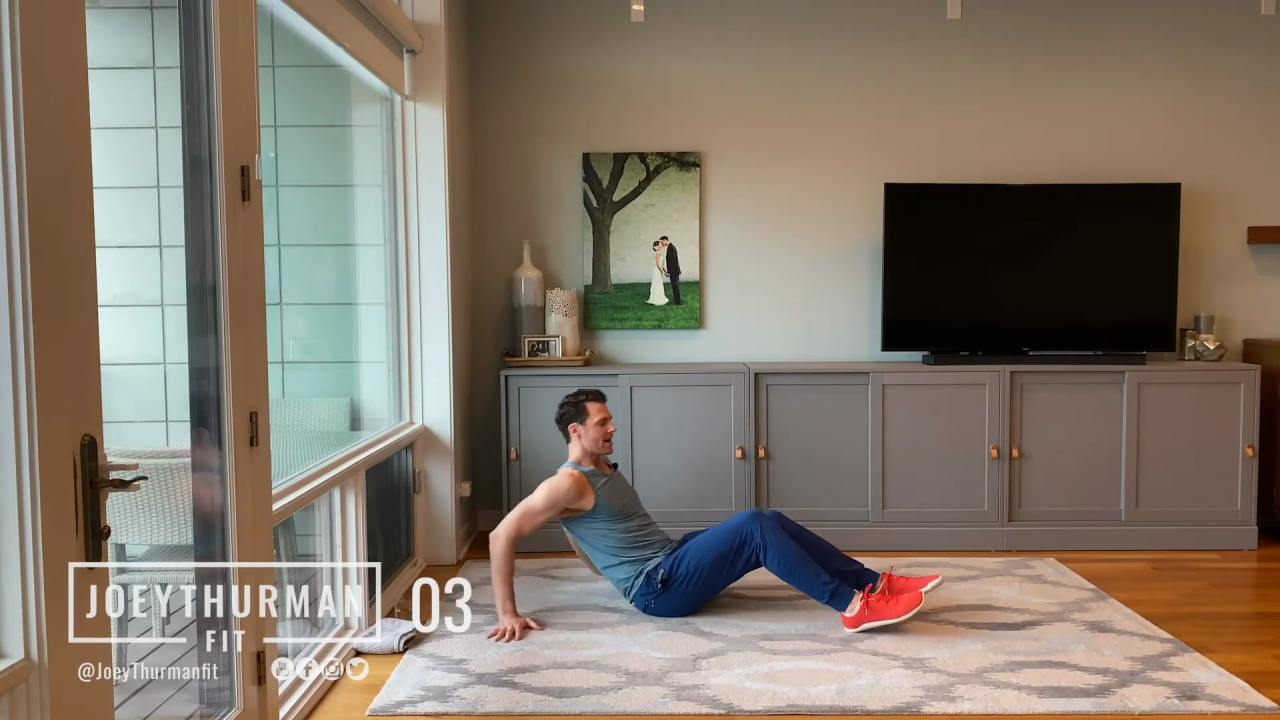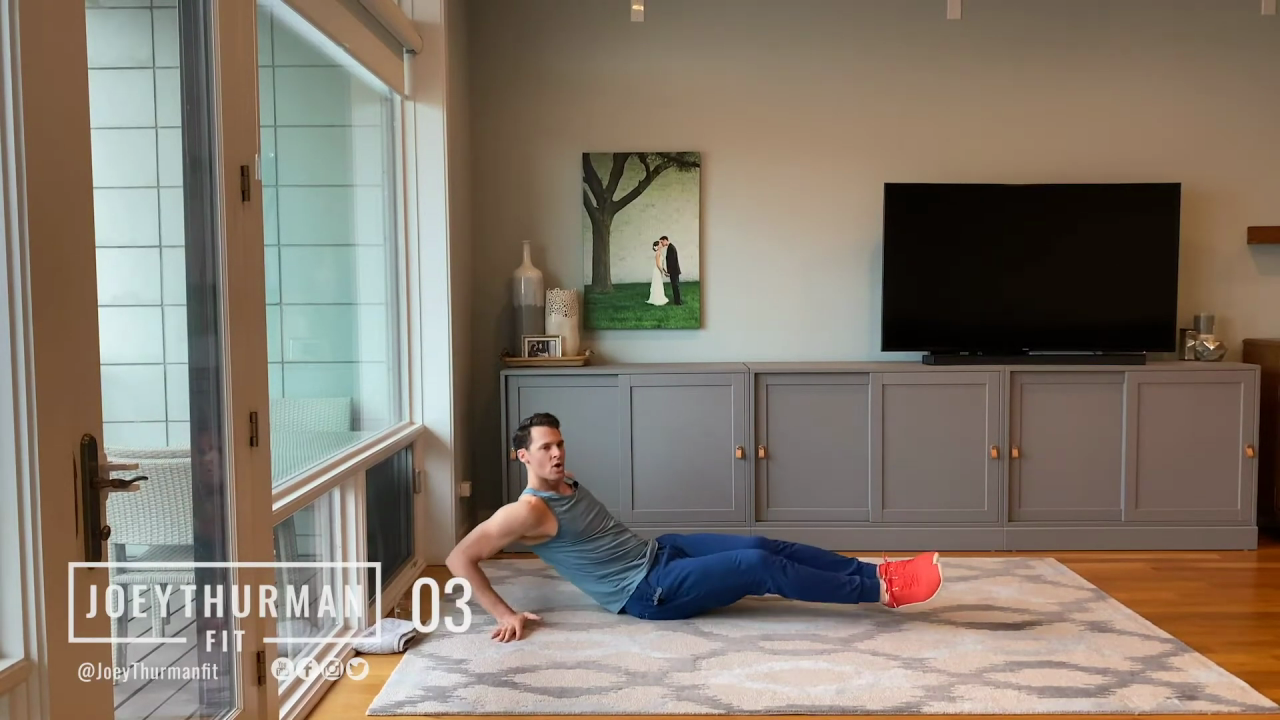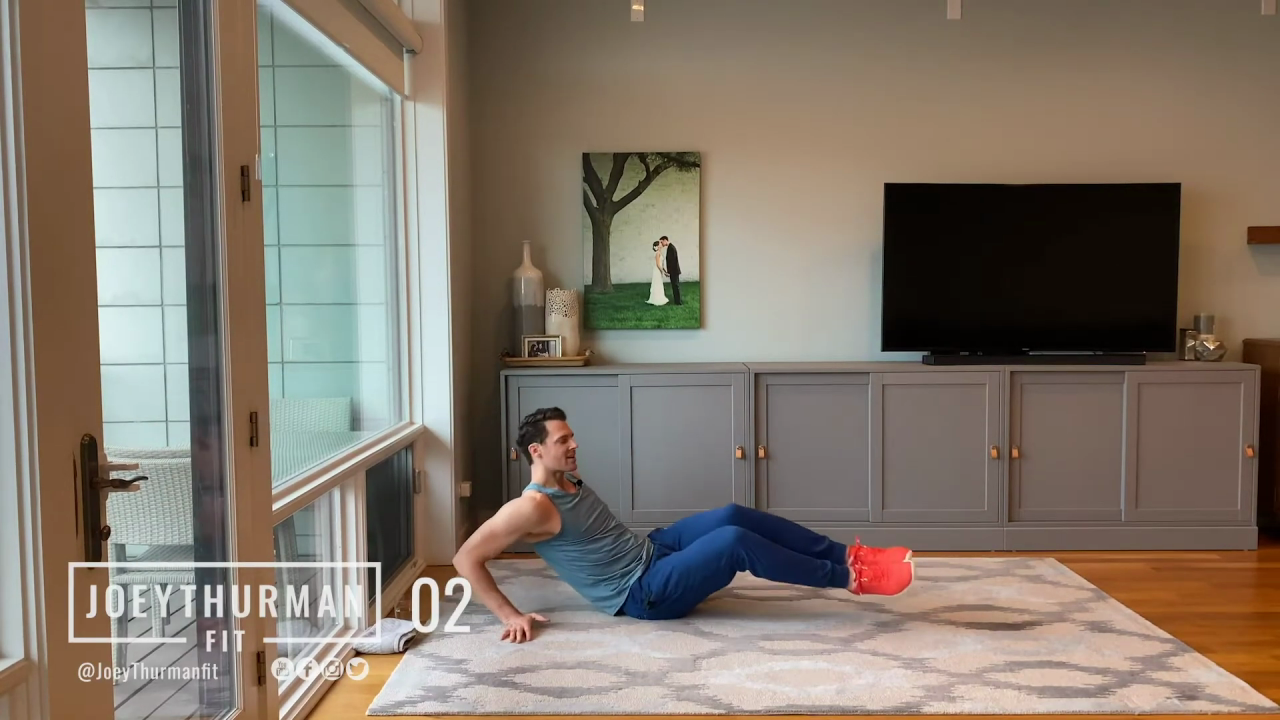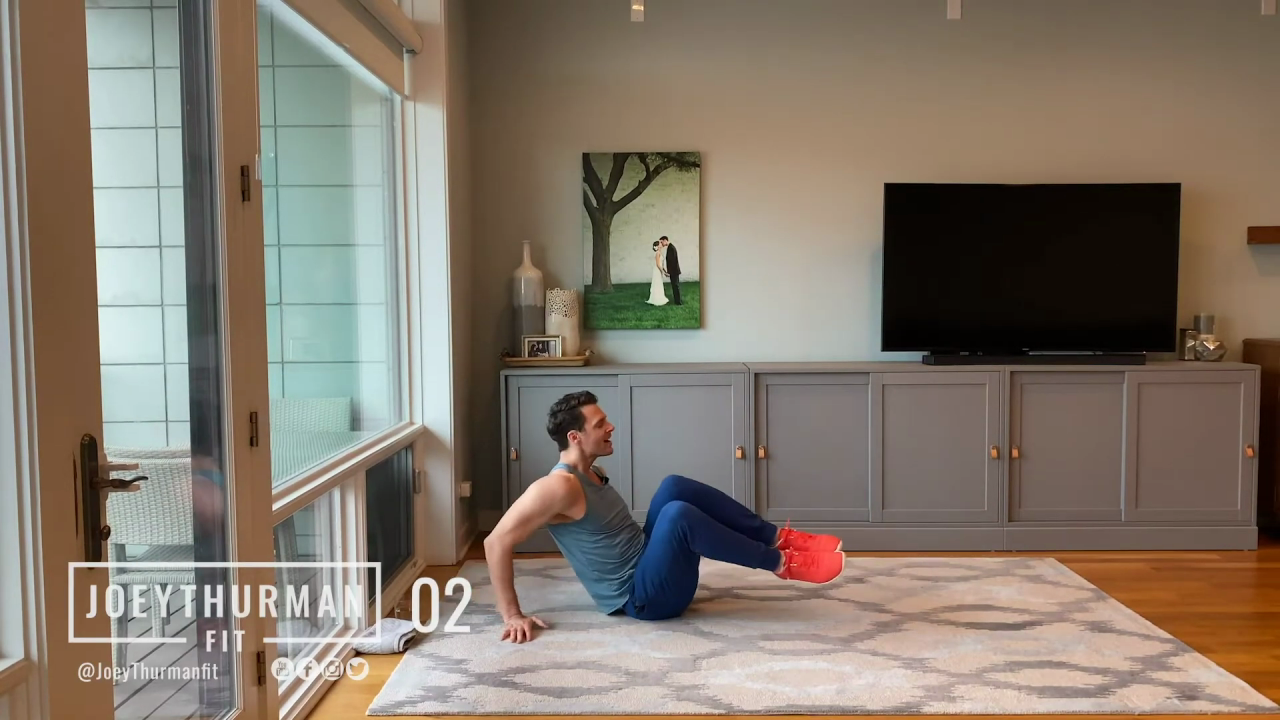
dt=0.5s
person 1, frame 1
left shoulder: (603, 469)
right shoulder: (567, 484)
right elbow: (501, 536)
left wrist: (604, 564)
right wrist: (508, 613)
left hip: (673, 558)
right hip: (660, 588)
left knee: (772, 521)
right knee: (753, 524)
left ankle: (876, 582)
right ankle: (853, 607)
person 1, frame 2
left shoulder: (566, 485)
right shoulder: (526, 512)
right elbow: (459, 558)
right wrist: (505, 614)
left hip: (659, 554)
right hip: (648, 593)
left knee: (760, 546)
right knee: (760, 567)
left ankle: (877, 573)
right ankle: (880, 592)
person 1, frame 3
left shoulder: (570, 480)
right shoulder: (531, 508)
right elbow: (465, 558)
right wrist: (510, 615)
left hip: (654, 550)
right hip: (643, 595)
left knee: (732, 515)
right knee: (734, 540)
left ankle: (846, 555)
right ankle: (846, 578)
person 1, frame 4
left shoulder: (590, 473)
right shoulder: (558, 487)
right elbow: (497, 542)
right wrist: (512, 616)
left hip: (648, 559)
right hip: (642, 598)
left knee: (674, 488)
right knee: (678, 513)
left ankle: (778, 539)
right ankle: (780, 562)
